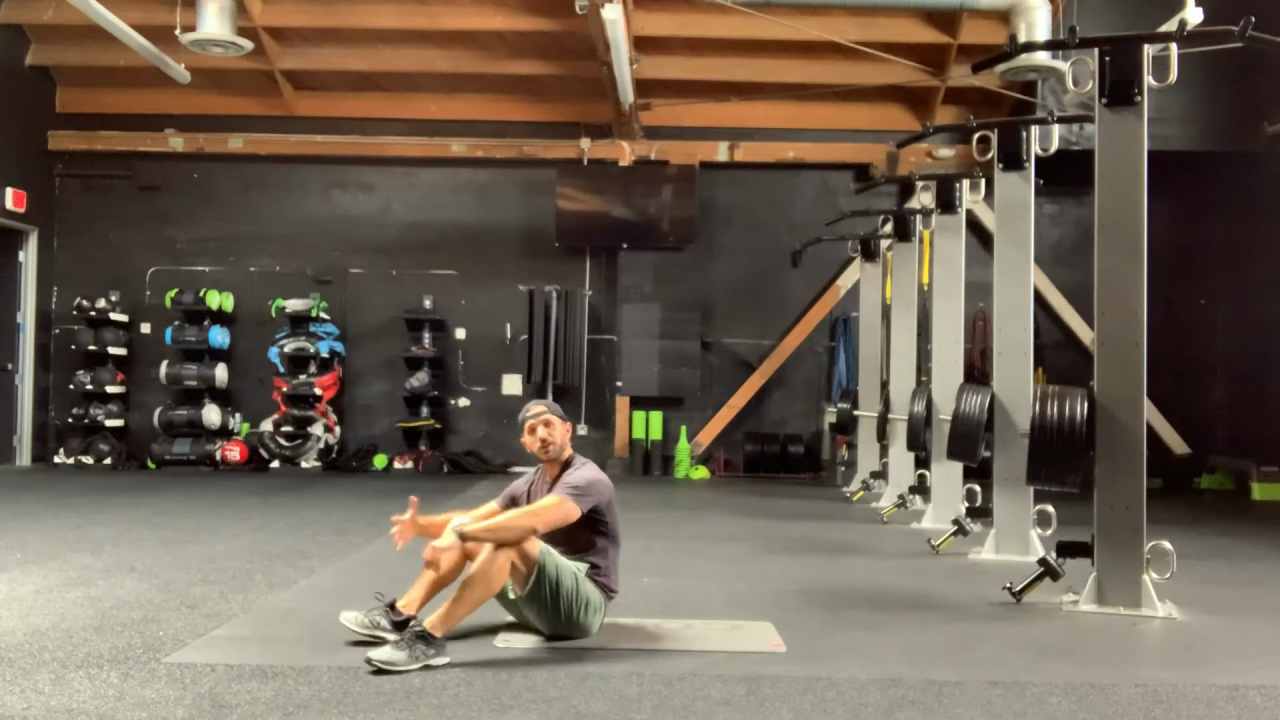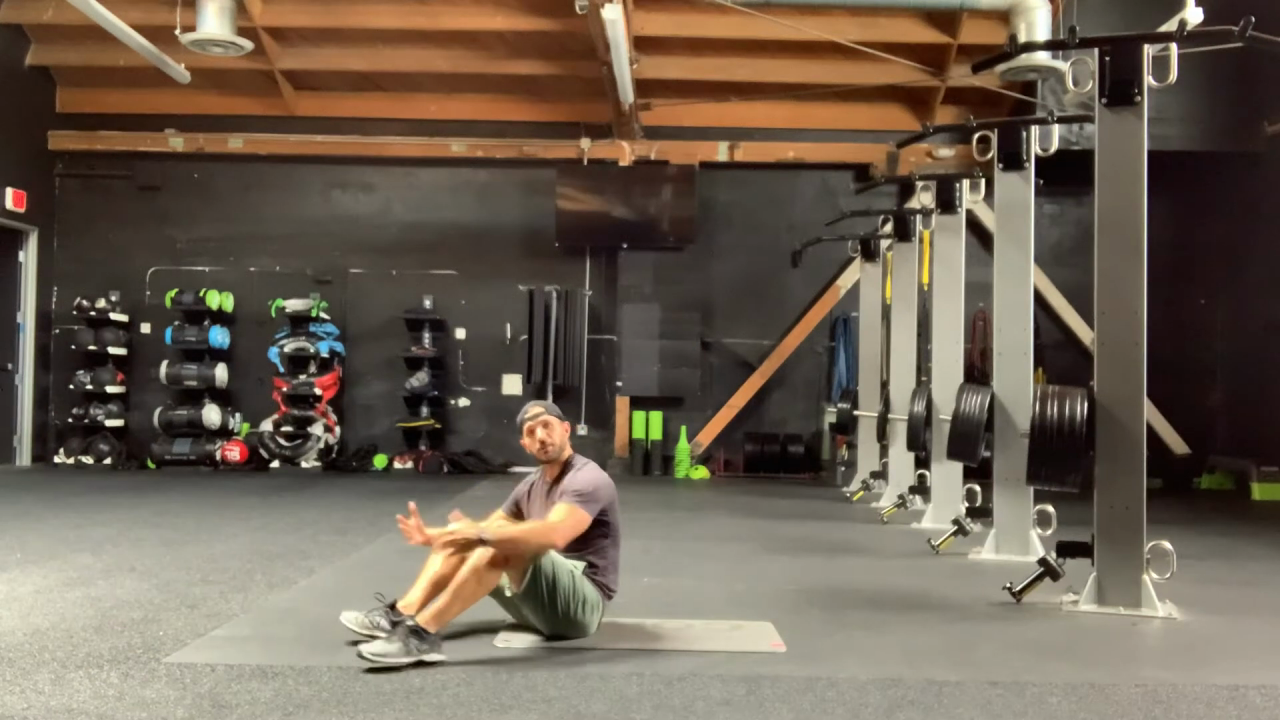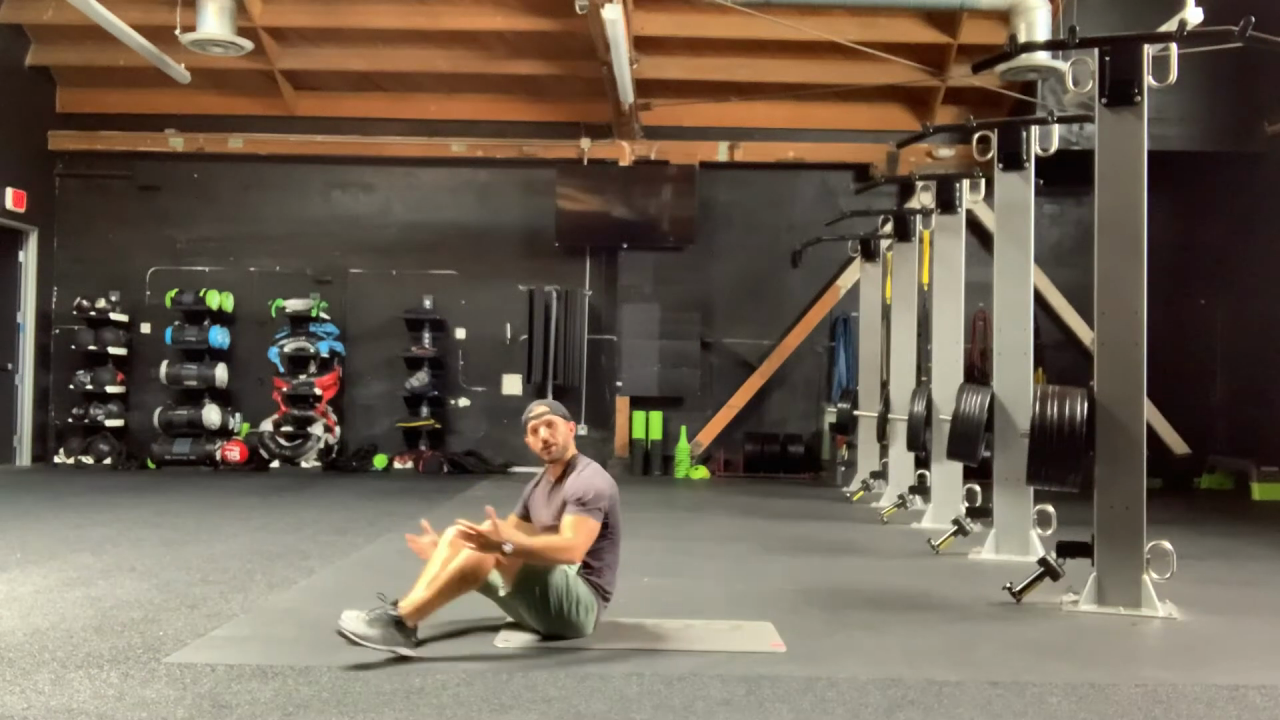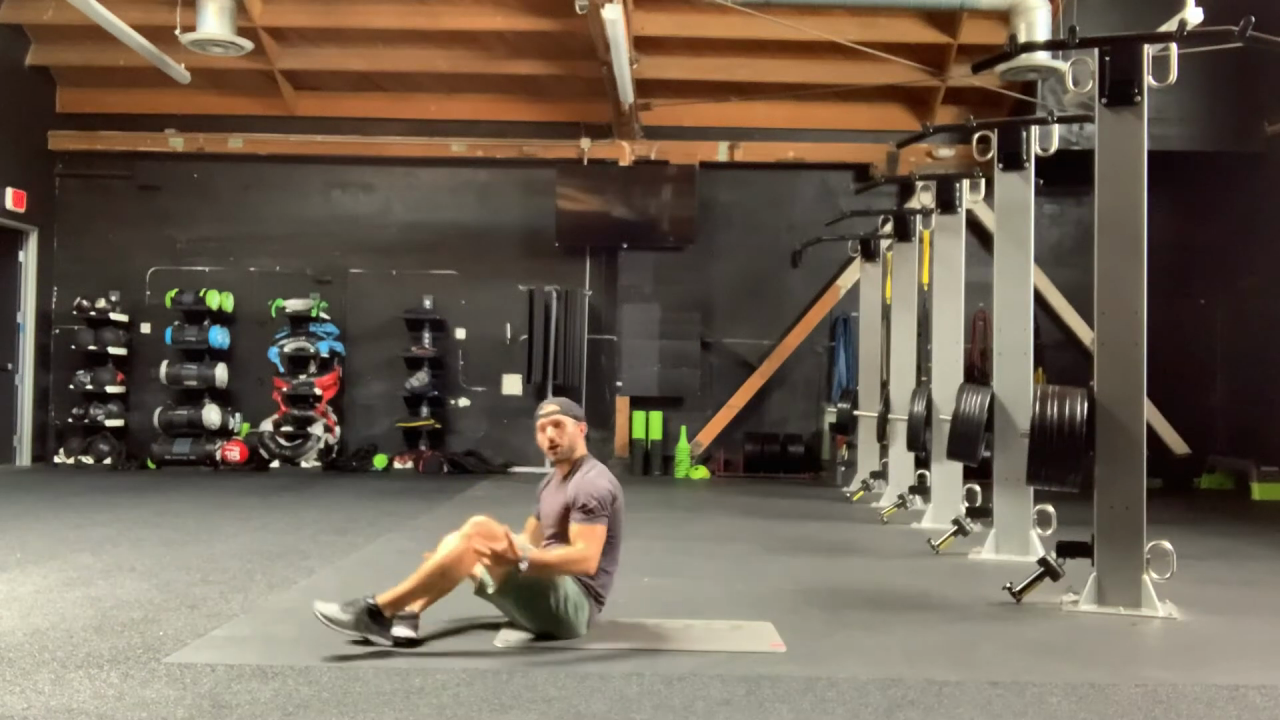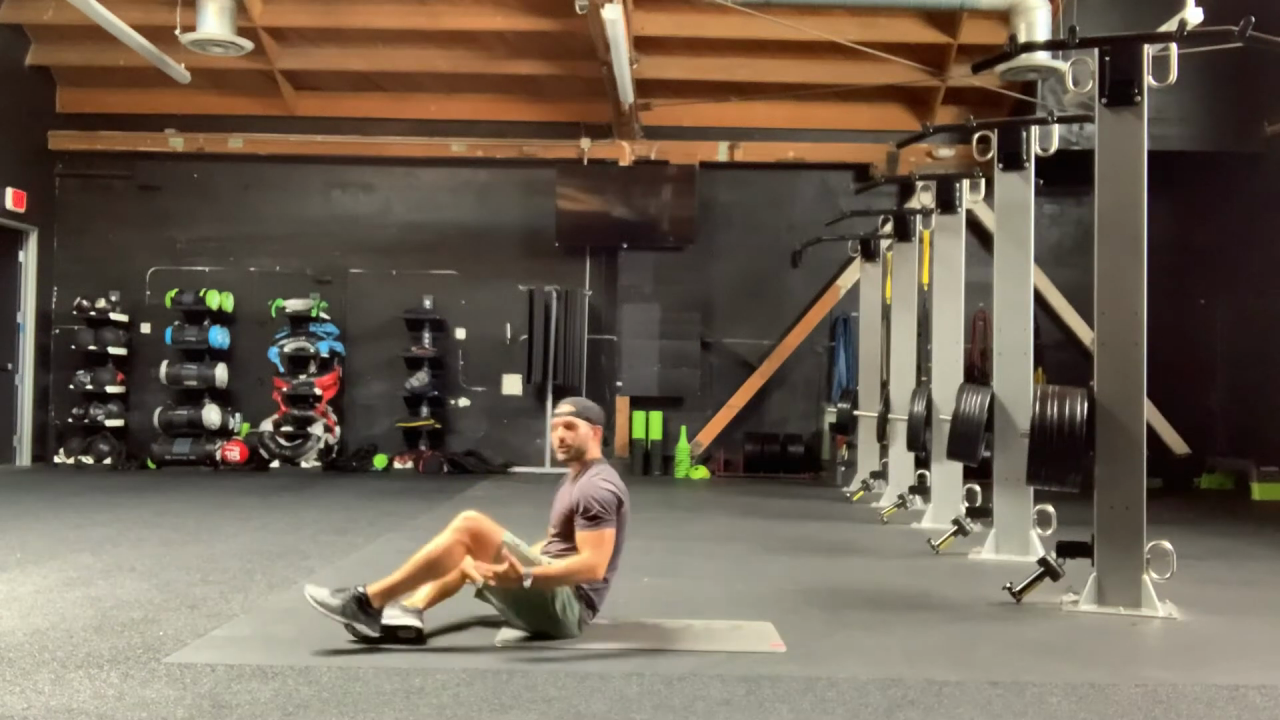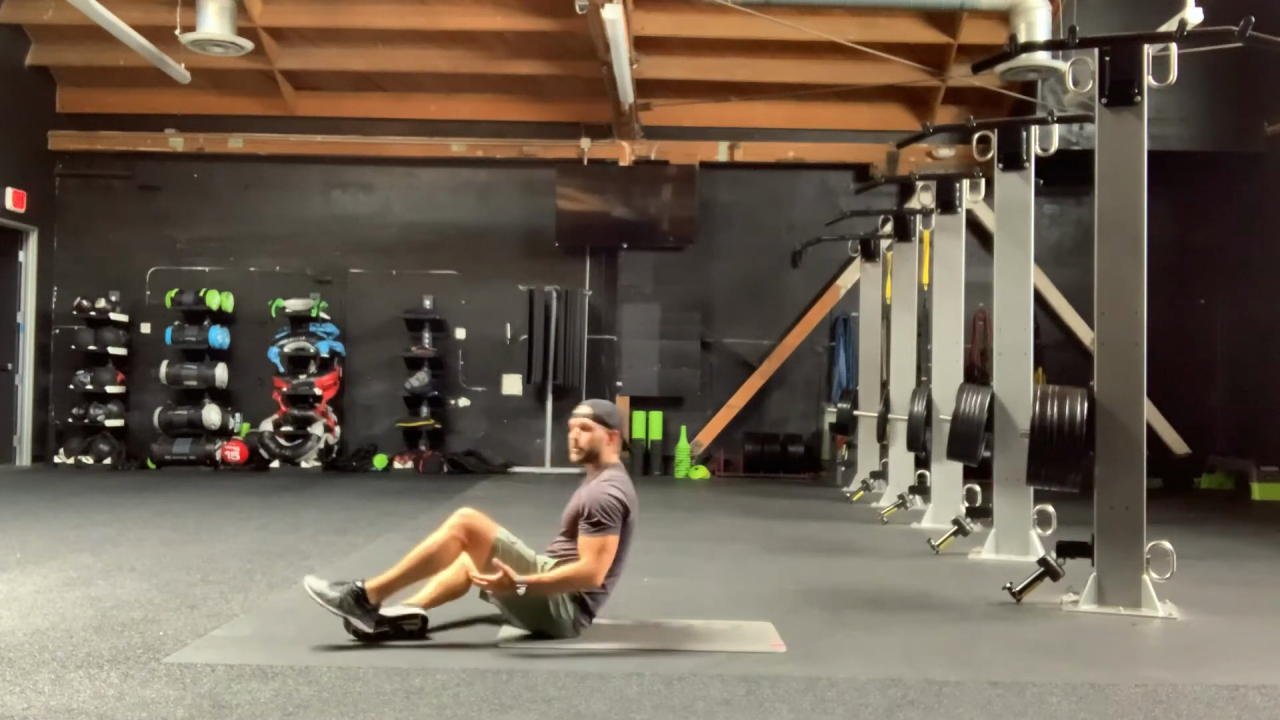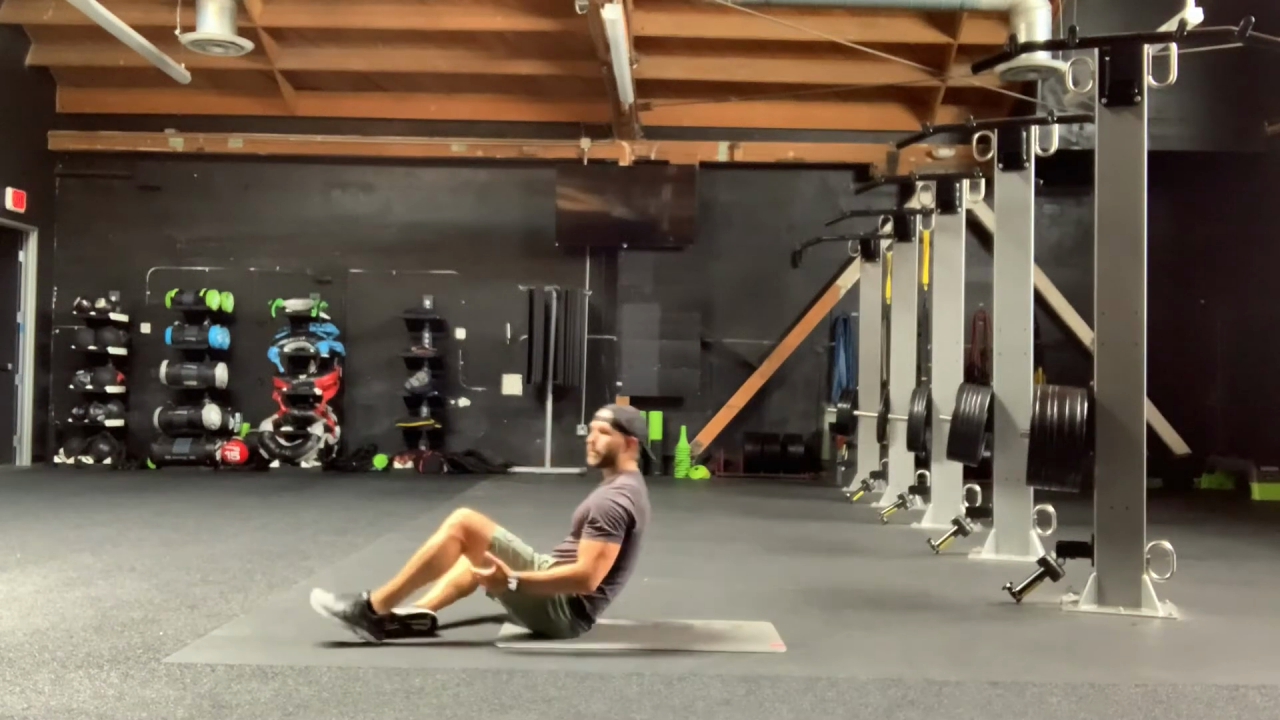
dt=0.1s
person 1, frame 1
left shoulder: (587, 480)
right shoulder: (529, 484)
left elbow: (531, 521)
right elbow: (475, 518)
left wrist: (459, 534)
right wrist: (421, 524)
left hip: (582, 603)
right hip: (537, 598)
left knee: (510, 540)
right knee: (463, 528)
left ankle: (430, 636)
right ankle: (400, 615)
person 1, frame 2
left shoulder: (588, 481)
right shoulder: (531, 486)
left elbow: (553, 536)
right elbow: (490, 530)
left wrist: (482, 536)
right wrist: (431, 536)
left hip: (580, 604)
right hip: (539, 598)
left knee: (499, 541)
right knee: (464, 534)
left ankle: (422, 633)
right ankle: (400, 612)
person 1, frame 3
left shoulder: (591, 483)
right shoulder: (539, 485)
left elbow: (569, 549)
right elbow: (498, 534)
left wrist: (504, 544)
right wrist: (442, 546)
left hip: (576, 605)
right hip: (536, 600)
left knee: (498, 544)
right knee: (460, 535)
left ankle: (403, 625)
right ankle: (403, 612)
person 1, frame 4
left shoulder: (592, 485)
right shoulder: (552, 483)
left elbow: (584, 560)
right elbow: (530, 543)
left wrist: (517, 561)
left hip: (571, 605)
right hip: (552, 595)
left knee: (480, 530)
right knee: (467, 545)
left ankle: (379, 612)
right ankle: (405, 613)
person 1, frame 5
left shoulder: (598, 488)
right shoulder: (575, 481)
left elbow: (592, 567)
left wrist: (523, 577)
left hip: (563, 607)
right hip: (549, 595)
left knee: (469, 526)
right knee: (467, 553)
left ankle: (367, 604)
right ankle: (408, 610)
person 1, frame 6
left shoulder: (606, 493)
right shoulder: (604, 484)
left elbow: (591, 574)
left wrist: (518, 584)
right wrist: (513, 568)
left hip: (560, 610)
right hip: (554, 602)
left knee: (465, 523)
right knee: (469, 549)
left ankle: (364, 599)
right ankle: (413, 611)
person 1, frame 7
left shoulder: (615, 499)
right shoulder: (621, 488)
left elbow: (587, 576)
left wrist: (513, 579)
right wrist: (507, 566)
left hip: (562, 608)
right hip: (563, 601)
left knee: (464, 524)
right knee: (479, 550)
left ankle: (372, 611)
right ankle: (422, 614)
